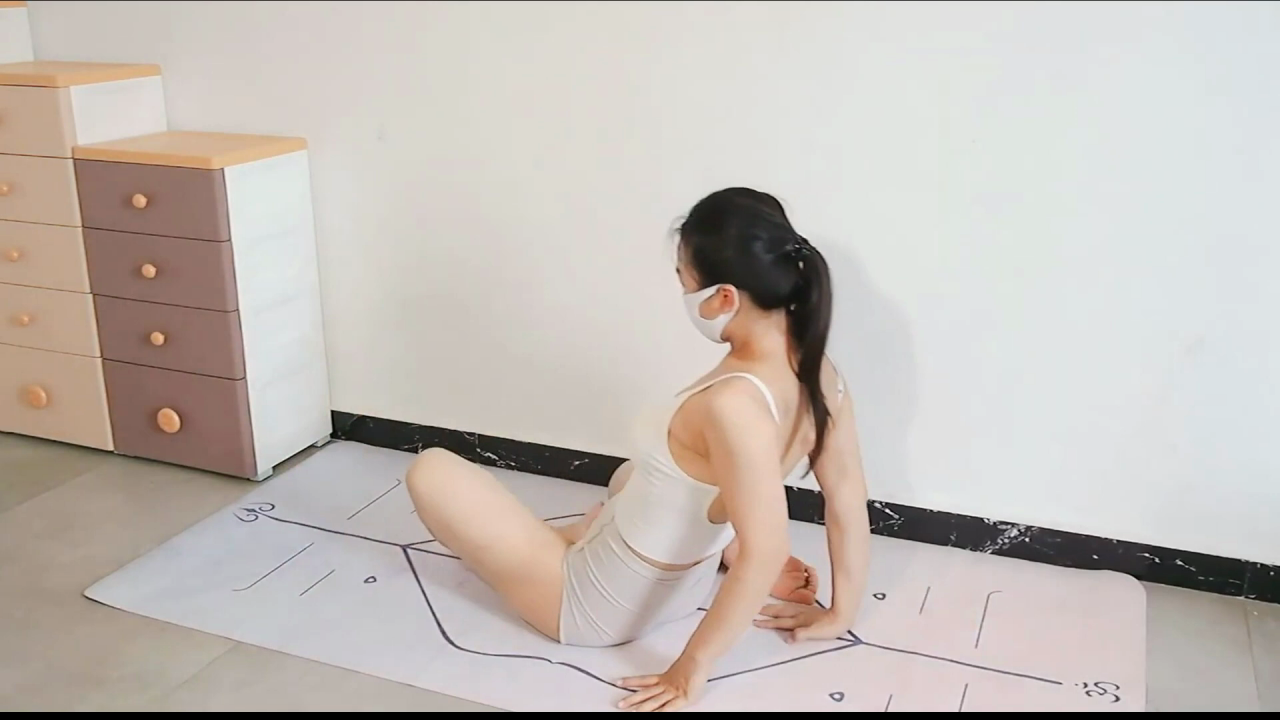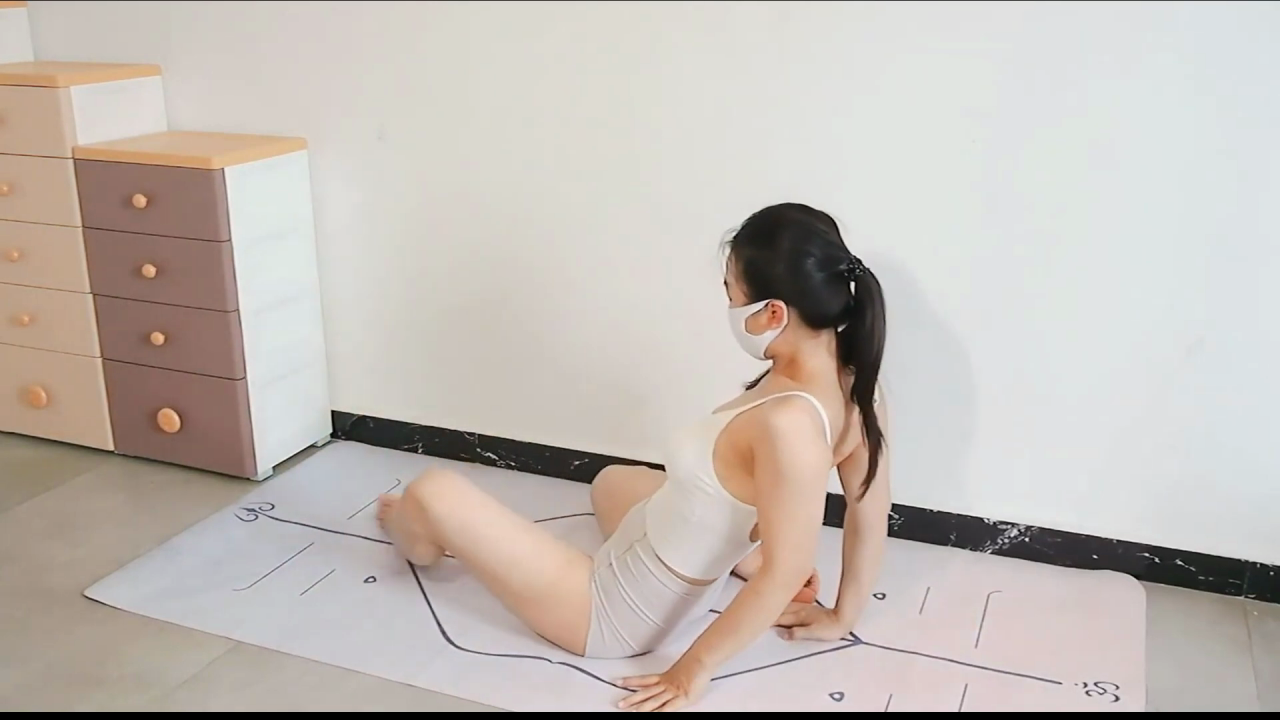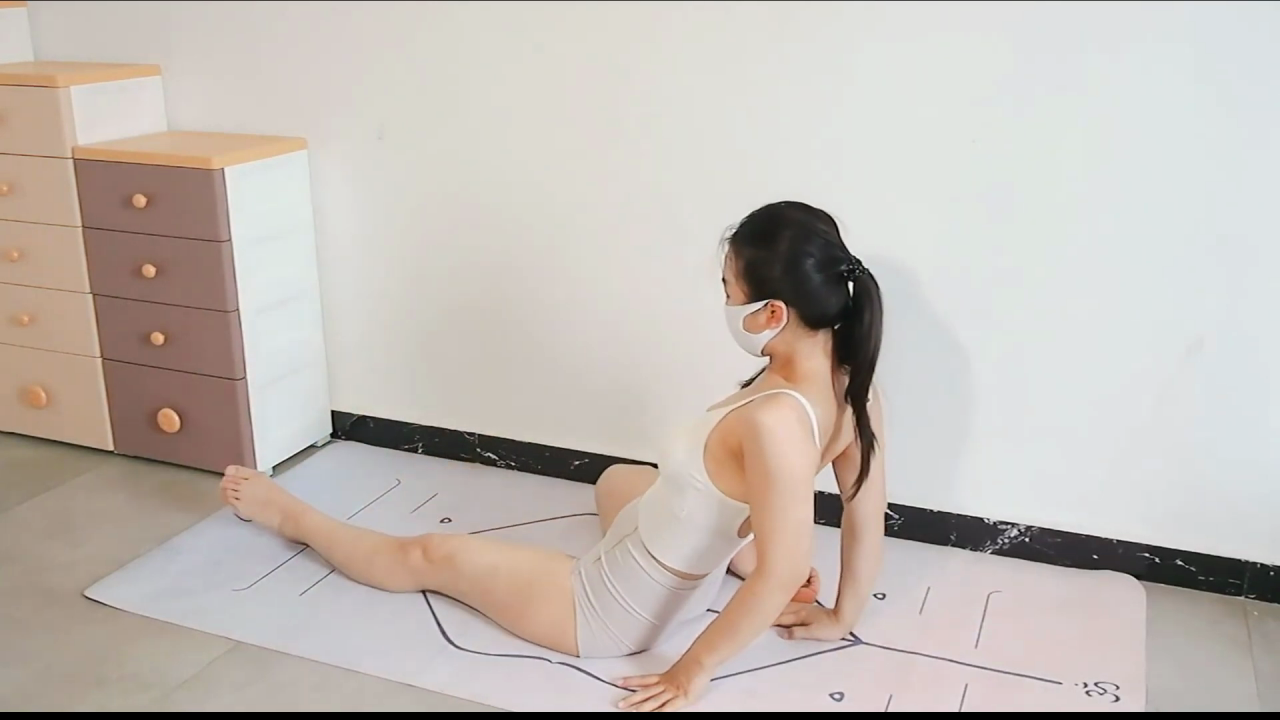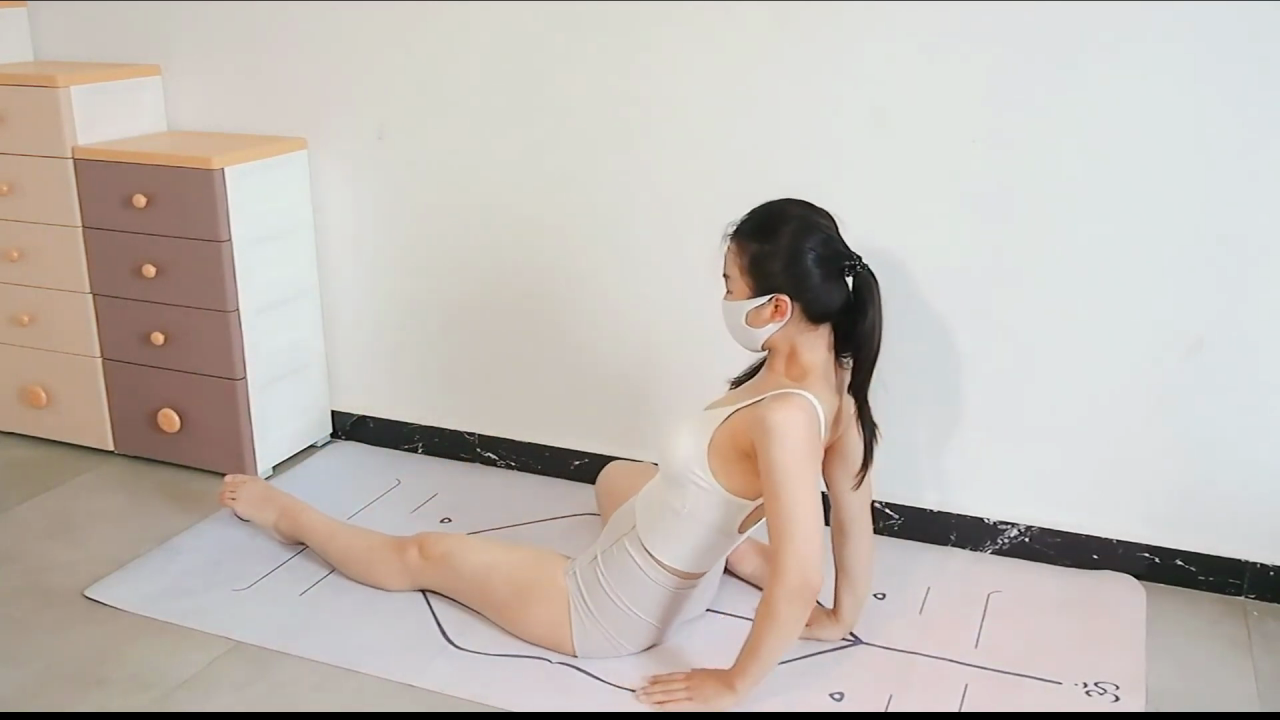
dt=0.5s
person 1, frame 1
left shoulder: (733, 402)
right shoulder: (817, 369)
left elbow: (764, 556)
right elbow: (848, 497)
left wrist: (690, 669)
right wrist: (839, 612)
left hip: (600, 605)
right hip: (686, 584)
left knee: (431, 473)
right knee: (632, 476)
person 1, frame 2
left shoulder: (789, 423)
right shoulder: (851, 383)
left elbow: (786, 573)
right elbow: (870, 510)
left wrist: (691, 671)
right wrist: (841, 616)
left hip: (614, 616)
right hip: (675, 584)
left knee: (434, 494)
right knee: (614, 481)
left ankle: (422, 544)
person 1, frame 3
left shoulder: (776, 420)
right shoulder: (848, 381)
left elbow: (780, 577)
right elbow: (866, 510)
left wrist: (692, 670)
right wrist: (841, 615)
left hip: (616, 611)
right hip: (686, 580)
left knee: (430, 557)
right knee: (617, 479)
left ankle: (290, 515)
person 1, frame 4
left shoulder: (784, 418)
right shoulder: (836, 376)
left elbow: (800, 580)
right elbow: (853, 506)
left wrist: (735, 683)
right wrist: (842, 615)
left hip: (615, 611)
right hip: (682, 579)
left knee: (427, 556)
right knee: (618, 477)
left ankle: (291, 517)
right ankle: (751, 560)
